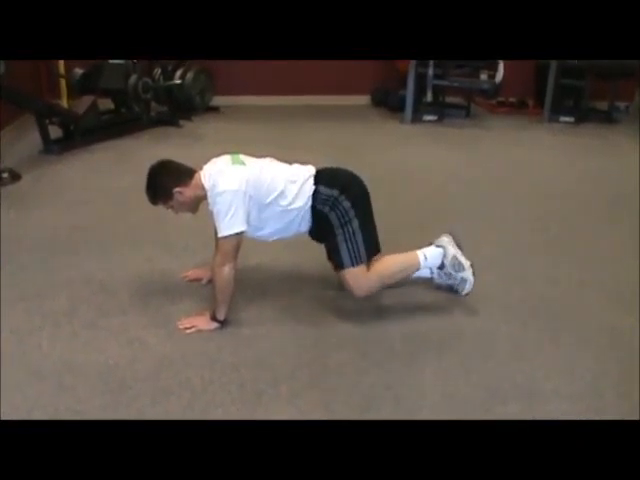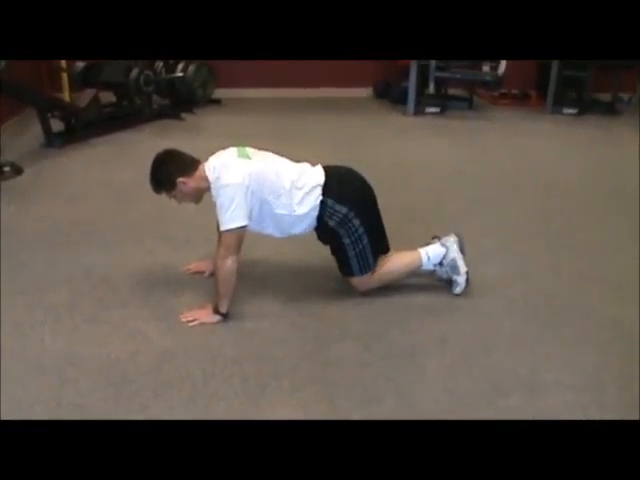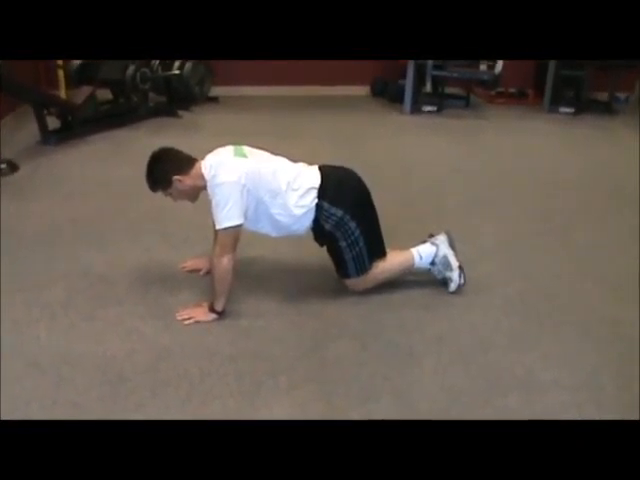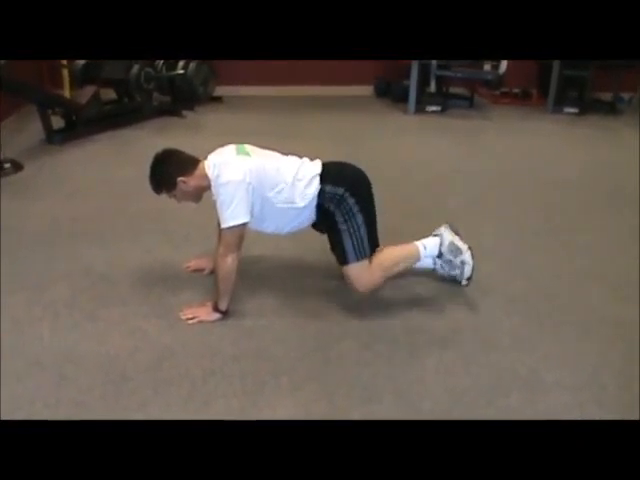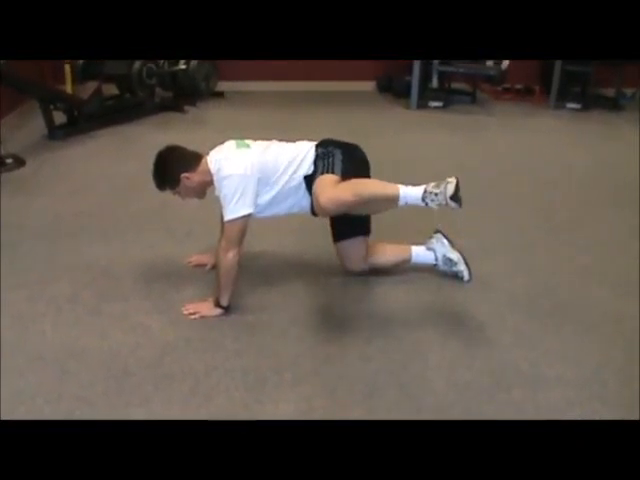
dt=0.5s
person 1, frame 1
left shoulder: (224, 190)
right shoulder: (214, 172)
left elbow: (227, 260)
right elbow: (224, 242)
left wrist: (217, 317)
right wrist: (213, 270)
left hip: (334, 198)
right hip: (324, 194)
left knee: (360, 286)
right knee: (355, 271)
left ankle: (437, 255)
right ankle: (432, 267)
person 1, frame 2
left shoulder: (227, 184)
right shoulder: (220, 163)
left elbow: (230, 254)
right elbow: (227, 232)
left wrist: (219, 310)
right wrist: (215, 262)
left hip: (338, 202)
right hip: (331, 188)
left knee: (365, 280)
right knee: (364, 264)
left ankle: (439, 253)
right ankle: (437, 254)
person 1, frame 3
left shoulder: (224, 182)
right shoulder: (218, 162)
left elbow: (226, 252)
left wrist: (215, 308)
right wrist: (211, 260)
left hip: (334, 203)
right hip: (328, 187)
left knee: (359, 280)
right knee: (360, 265)
left ankle: (431, 253)
right ankle: (432, 253)
person 1, frame 4
left shoulder: (228, 181)
right shoulder: (219, 162)
left elbow: (231, 252)
right elbow: (227, 232)
left wrist: (219, 308)
right wrist: (215, 259)
left hip: (338, 191)
right hip: (327, 189)
left knee: (364, 282)
right knee: (360, 266)
left ankle: (439, 243)
right ankle: (435, 256)
person 1, frame 5
left shoulder: (232, 174)
right shoulder: (220, 159)
left elbow: (232, 246)
right elbow: (229, 227)
left wrist: (220, 303)
right wrist: (218, 255)
left hip: (333, 158)
right hip: (327, 163)
left knee: (326, 201)
right knee: (356, 263)
left ankle: (425, 194)
right ankle: (434, 252)
